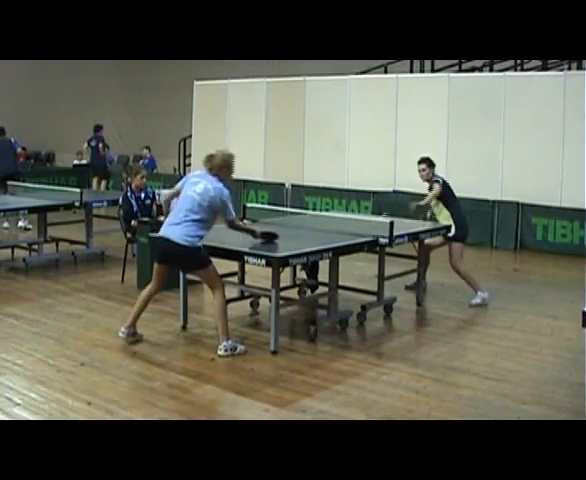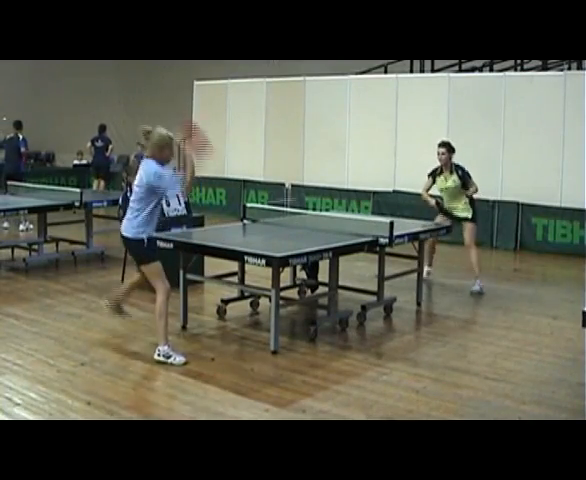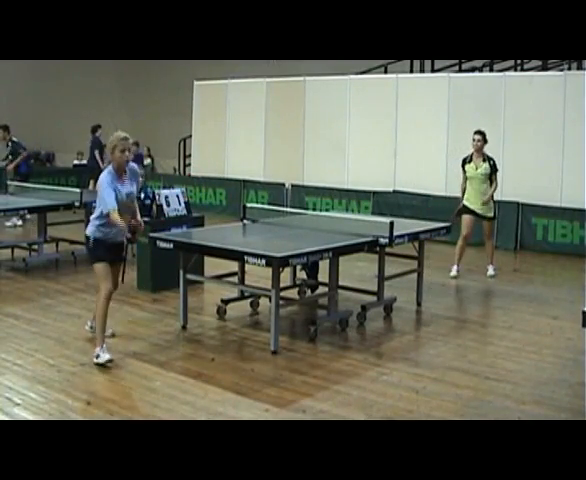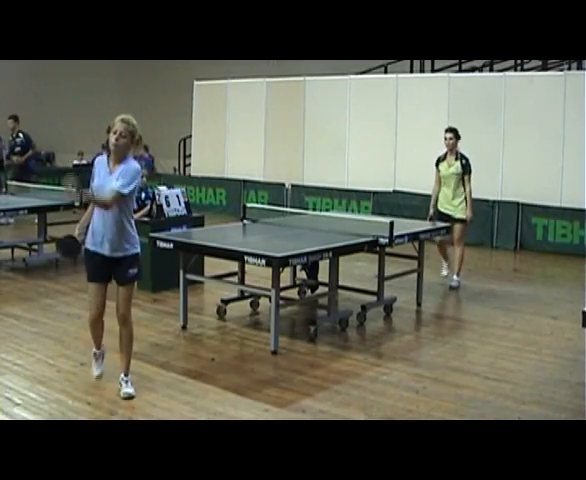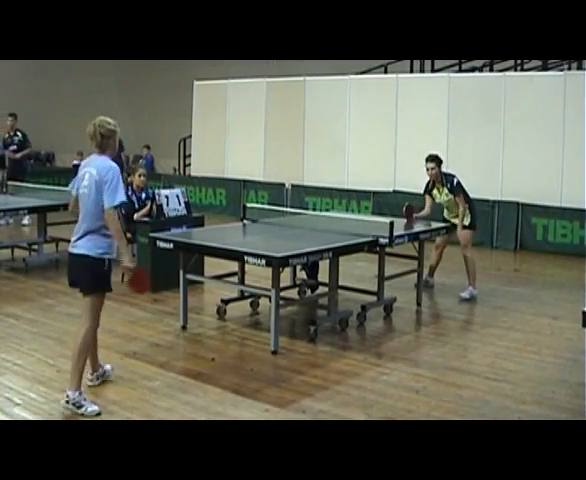
dt=1s
person 1, frame 1
left shoulder: (194, 176)
right shoulder: (221, 193)
left elbow: (168, 197)
right elbow: (232, 224)
left wrist: (166, 218)
right wrist: (251, 230)
left hip: (165, 238)
right hip: (187, 245)
left knee: (155, 285)
right knee: (217, 287)
left ankle: (128, 328)
right ankle: (225, 343)
person 1, frame 2
left shoulder: (150, 165)
right shoulder: (155, 170)
right elbow: (185, 188)
right wrist: (189, 158)
left hip: (134, 233)
right hip: (138, 236)
left knee: (145, 275)
right knee: (162, 287)
left ankle: (115, 300)
right ankle: (162, 348)
person 1, frame 3
left shoulder: (133, 170)
right shoulder: (106, 179)
right elbow: (112, 213)
left wrist: (137, 217)
right wrist: (121, 223)
left hip: (117, 237)
right hip: (98, 236)
left knee: (112, 286)
right knee: (106, 289)
left ankle: (95, 323)
right ankle: (100, 348)
person 1, frame 4
left shoulder: (133, 169)
right shoulder: (99, 162)
left elbow: (109, 203)
right wrist: (81, 225)
left hip: (125, 250)
right hip: (96, 248)
left knee: (123, 315)
right knee: (96, 312)
left ankle: (125, 376)
right ankle: (98, 351)
person 1, frame 5
left shoulder: (87, 164)
right shoulder: (110, 168)
left elbow: (73, 206)
right elbow: (110, 216)
right wrist: (125, 253)
left hip: (79, 249)
right hip: (94, 252)
left knee: (92, 315)
right knee: (89, 323)
left ankle: (96, 369)
right ankle: (73, 393)
person 2, frame 1
left shoulder: (437, 181)
right shoulder: (432, 188)
left elbow: (437, 192)
left wrist: (422, 203)
right wrist: (432, 213)
left hip: (457, 225)
right hip: (448, 226)
left knee: (455, 264)
right knee: (424, 246)
left ankle: (481, 293)
right ankle: (421, 282)
person 2, frame 2
left shoulder: (460, 170)
right shoulder: (435, 173)
left elbow: (474, 187)
right elbow: (424, 192)
left wrist: (469, 194)
right wrist: (431, 201)
left hip: (466, 209)
right hip: (447, 209)
left knee: (469, 243)
right knee: (431, 238)
left ankle: (477, 282)
right ankle: (428, 267)
person 2, frame 3
left shoulder: (490, 162)
right shoulder: (466, 161)
left elbow: (495, 183)
left wrist: (489, 195)
right wrist: (461, 199)
left hip: (486, 204)
right hip: (469, 203)
left knee: (488, 236)
right knee: (464, 235)
left ankle: (490, 266)
right ankle: (456, 266)
person 2, frame 4
left shoulder: (463, 160)
right shoulder: (440, 160)
left elbow: (468, 186)
right elbow: (437, 184)
left wrist: (469, 208)
right wrist: (432, 205)
left hip: (459, 206)
right hip: (443, 205)
left knee: (458, 241)
right knee: (439, 239)
left ankle: (456, 276)
right ankle: (446, 262)
person 2, frame 5
left shoulder: (451, 181)
right shoulder: (429, 186)
left elbow: (462, 206)
right elbow: (428, 209)
left wrist: (459, 228)
right wrist: (416, 216)
left hip: (465, 214)
right hip: (449, 215)
left knee: (465, 249)
right knee: (438, 245)
left ankle: (472, 288)
right ankle: (429, 278)
